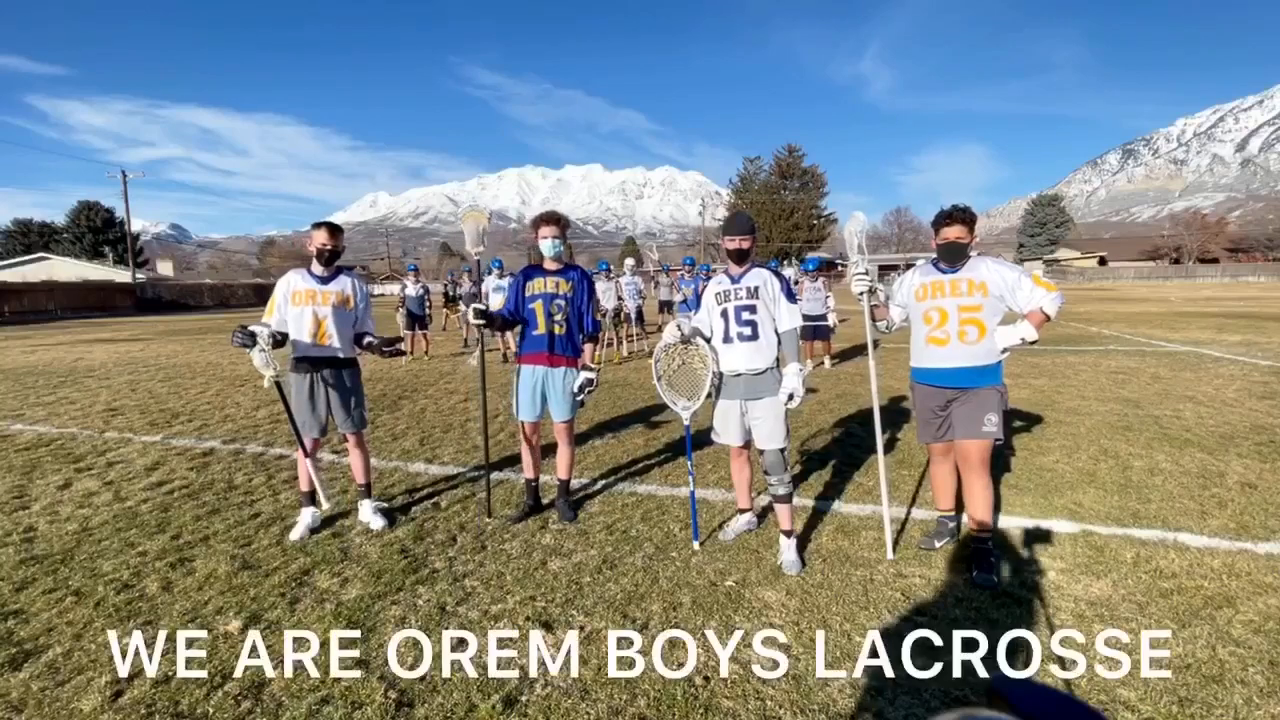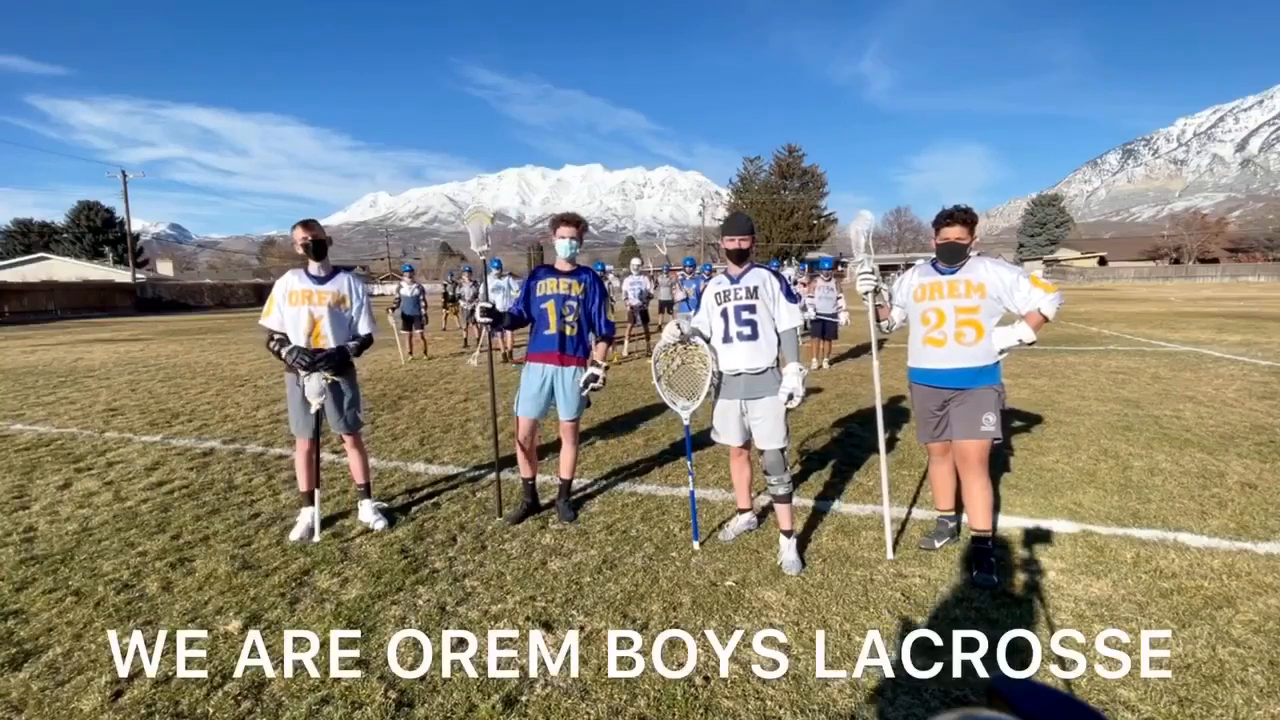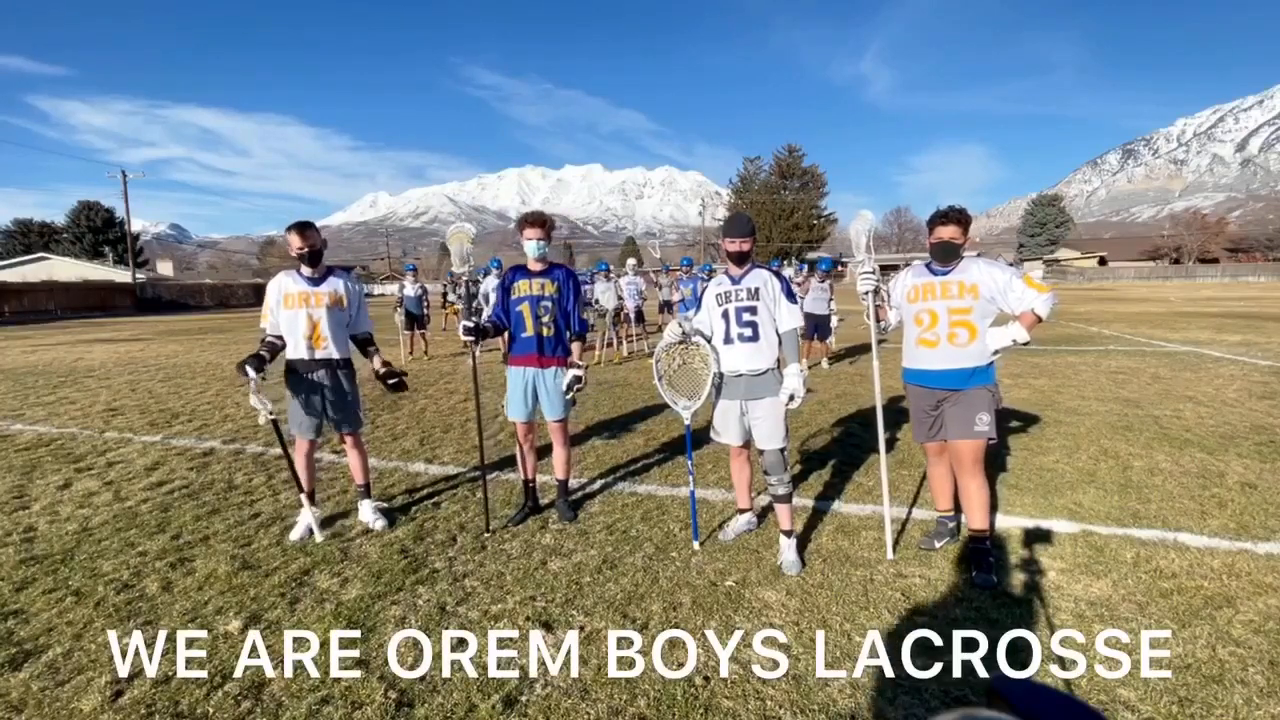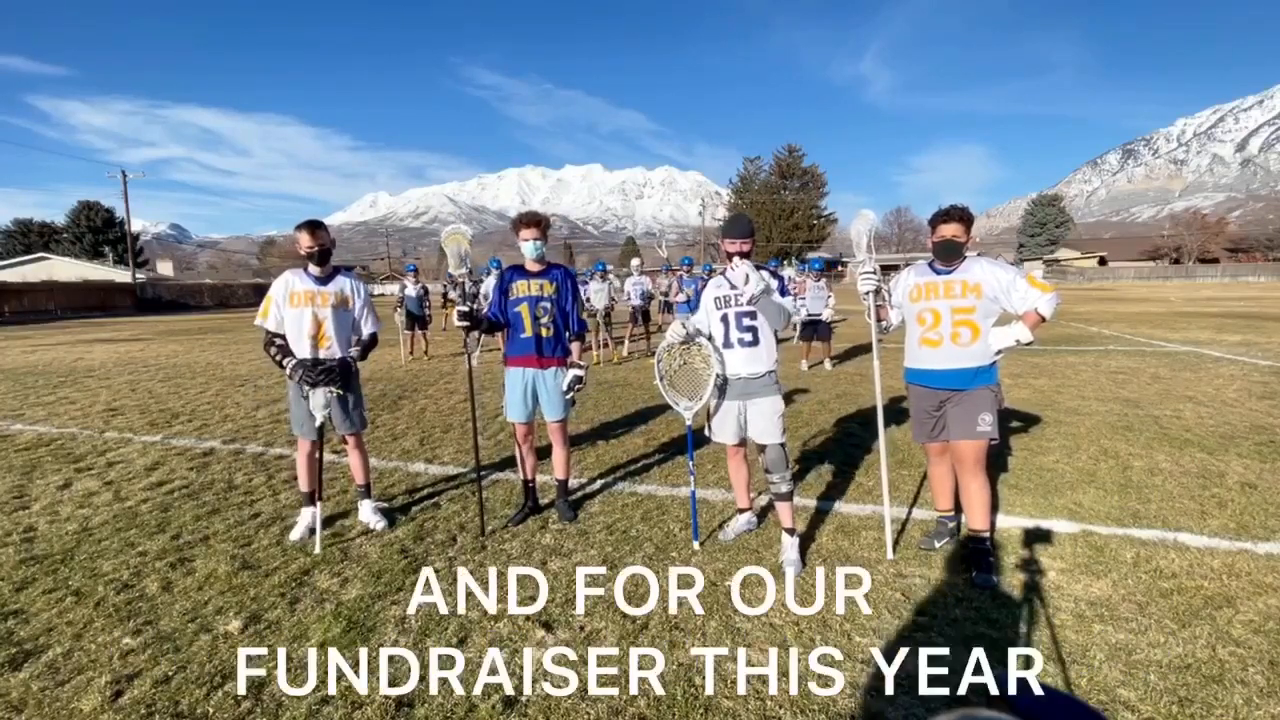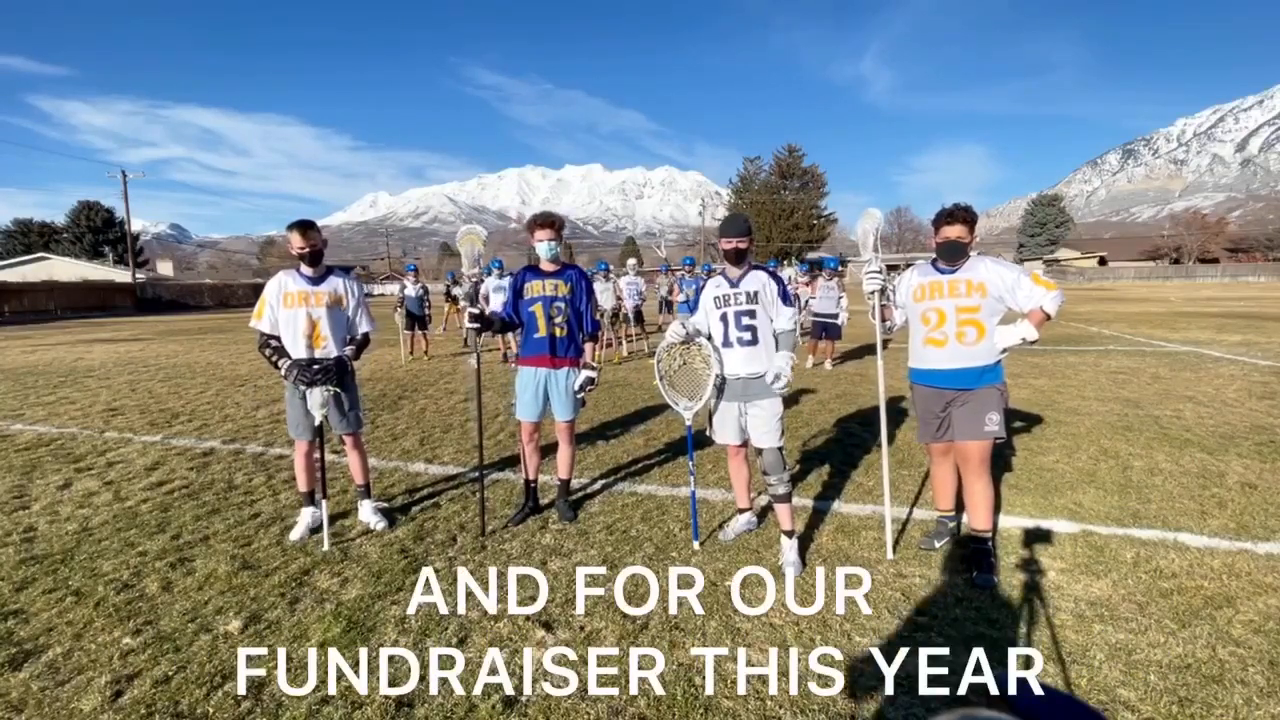
dt=1s
person 1, frame 1
left shoulder: (995, 272)
right shoulder: (914, 278)
left elbow: (1049, 297)
right elbow: (887, 319)
left wrist: (1019, 333)
right wrist: (870, 297)
left hip: (979, 383)
right hip: (929, 383)
left knee: (975, 462)
right knee: (940, 453)
left ankle: (983, 548)
right ankle: (947, 523)
person 1, frame 2
left shoulder: (994, 273)
right shoulder: (913, 278)
left elbow: (1047, 297)
right elbow: (889, 319)
left wrist: (1017, 334)
right wrist: (875, 295)
left hip: (977, 383)
right hip: (927, 383)
left knee: (973, 461)
right knee: (938, 453)
left ankle: (983, 547)
right ankle: (947, 523)
person 1, frame 3
left shoulder: (988, 274)
right shoulder: (908, 279)
left elbow: (1041, 297)
right elbow: (885, 319)
left wrist: (1011, 335)
right wrist: (871, 297)
left hip: (971, 383)
right hip: (922, 383)
left knee: (968, 462)
right knee: (936, 454)
left ankle: (980, 546)
right ankle: (947, 523)
person 1, frame 4
left shoulder: (991, 273)
right shoulder: (909, 278)
left elbow: (1044, 296)
right elbow: (886, 318)
left wrist: (1015, 334)
right wrist: (872, 296)
left hip: (974, 383)
right hip: (924, 383)
left knee: (970, 463)
right knee: (937, 454)
left ankle: (981, 545)
right ankle: (946, 522)
person 1, frame 5
left shoulder: (994, 272)
right shoulder: (913, 278)
left elbow: (1049, 294)
right elbow: (890, 319)
left wrist: (1020, 333)
right wrist: (876, 296)
left hip: (979, 383)
right hip: (929, 383)
left knee: (975, 463)
right knee: (939, 454)
left ankle: (982, 547)
right ankle: (946, 522)
person 2, frame 1
left shoulder: (770, 279)
right shoulder: (713, 287)
left elbow: (788, 328)
right elbow: (704, 328)
left wrist: (793, 371)
right wrist: (683, 329)
left hip: (765, 381)
right hip: (728, 382)
left knee: (774, 459)
right knee: (737, 450)
left ankle: (788, 539)
right ankle: (745, 514)
person 2, frame 2
left shoulder: (770, 279)
right shoulder: (712, 288)
left elbow: (787, 327)
right elbow: (704, 330)
left wrist: (793, 369)
right wrist: (683, 328)
left hip: (765, 381)
right hip: (727, 383)
left knee: (774, 459)
right knee: (737, 450)
left ankle: (787, 539)
right ankle: (745, 514)
person 2, frame 3
left shoulder: (771, 280)
right shoulder: (713, 288)
left elbow: (788, 328)
right elbow: (704, 330)
left wrist: (794, 371)
right wrist: (683, 328)
left hip: (765, 382)
right hip: (727, 383)
left knee: (774, 459)
right knee: (737, 450)
left ankle: (787, 539)
right ankle: (745, 514)
person 2, frame 4
left shoulder: (769, 279)
right shoulder: (712, 287)
left elbow: (782, 320)
right elbow: (703, 326)
left wrist: (754, 287)
right wrist: (683, 328)
left hip: (762, 383)
right hip: (726, 382)
left knee: (774, 456)
right knee: (734, 449)
left ankle: (789, 538)
right ankle: (745, 514)
person 2, frame 5
left shoulder: (768, 280)
right shoulder: (711, 287)
left elbow: (787, 325)
right elbow: (702, 326)
left wrist: (785, 359)
right wrist: (683, 329)
left hip: (762, 383)
right hip: (725, 383)
left knee: (772, 458)
right knee: (734, 450)
left ankle: (788, 539)
right ankle: (745, 514)
person 3, frame 1
left shoulder: (353, 285)
right shoulder: (290, 282)
left elbow: (361, 335)
right elbow: (277, 333)
left wrist: (378, 346)
right wrist: (253, 337)
left hip: (344, 369)
right hip: (305, 371)
left knee: (355, 438)
right knee: (308, 442)
left ankle: (366, 504)
right ankle: (308, 511)
person 3, frame 2
left shoulder: (350, 284)
right shoulder: (287, 283)
left elbow: (366, 336)
right elbow: (272, 337)
left wrist: (341, 353)
right wrist: (290, 352)
left hip: (339, 372)
right hip: (301, 374)
left knee: (352, 437)
right knee: (305, 442)
left ankle: (366, 504)
right ankle: (308, 511)
person 3, frame 3
left shoulder: (346, 284)
right shoulder: (280, 285)
left elbow: (361, 334)
right elbow: (274, 335)
left wrist: (379, 363)
right wrist: (259, 358)
left hip: (339, 370)
right hip: (300, 374)
left knee: (351, 438)
right knee: (304, 443)
left ankle: (366, 503)
right ankle: (308, 511)
person 3, frame 4
left shoulder: (352, 285)
right shoulder: (286, 283)
left elbow: (369, 336)
right elbow: (271, 338)
left wrist: (347, 362)
right wrist: (294, 367)
left hip: (342, 375)
right hip: (303, 378)
left knee: (353, 439)
right knee: (306, 444)
left ankle: (366, 504)
right ankle: (308, 511)
person 3, frame 5
left shoulder: (346, 284)
right shoulder: (279, 285)
left elbow: (362, 334)
right elbow: (266, 340)
left wrist: (343, 361)
right wrist: (288, 367)
left hip: (338, 374)
right hip: (299, 378)
left knee: (352, 439)
right knee: (304, 444)
left ankle: (366, 504)
right ankle: (308, 511)
person 4, frame 1
left shoulder: (578, 277)
right shoulder: (526, 276)
left elbow: (590, 327)
right elbow: (510, 317)
left wrist: (588, 367)
right wrist: (489, 318)
left hip: (565, 365)
right hip: (529, 363)
left knee: (564, 431)
right knee: (528, 433)
left ankle: (563, 497)
right ankle: (532, 498)
person 4, frame 2
left shoulder: (589, 279)
right shoulder: (537, 276)
left elbow: (603, 328)
right elbow: (520, 316)
left wrist: (598, 365)
right wrist: (497, 317)
left hip: (573, 365)
right hip: (537, 363)
left knee: (569, 432)
right knee: (523, 433)
left ankle: (563, 497)
right ankle: (529, 498)
person 4, frame 3
left shoulder: (564, 276)
right shoulder: (511, 277)
left elbow: (577, 325)
right elbow: (500, 321)
left wrist: (577, 364)
right wrist: (481, 330)
left hip: (554, 365)
right hip: (519, 365)
left knee: (559, 432)
right knee: (523, 434)
left ankle: (562, 497)
right ankle: (530, 499)
person 4, frame 4
left shoulder: (561, 276)
right shoulder: (508, 277)
left elbow: (576, 326)
right elbow: (496, 321)
left wrist: (577, 364)
right wrist: (475, 320)
left hip: (554, 366)
right hip: (518, 366)
left knee: (558, 432)
right knee: (523, 435)
left ankle: (562, 498)
right ankle: (529, 499)
person 4, frame 5
left shoulder: (575, 276)
right shoulder: (523, 278)
left elbow: (589, 326)
right elbow: (510, 320)
left wrist: (589, 365)
right wrist: (486, 322)
left hip: (566, 366)
right hip: (530, 365)
left knee: (565, 432)
right knee: (529, 434)
left ankle: (563, 497)
right ankle: (530, 499)
